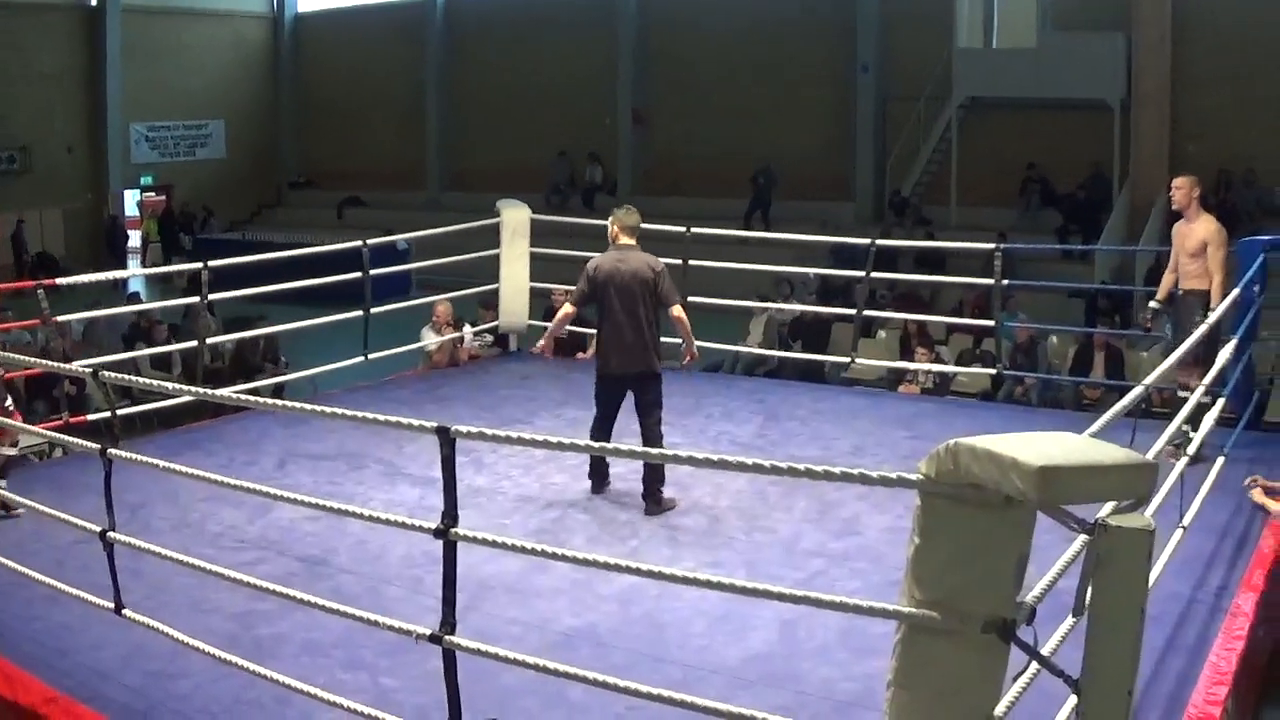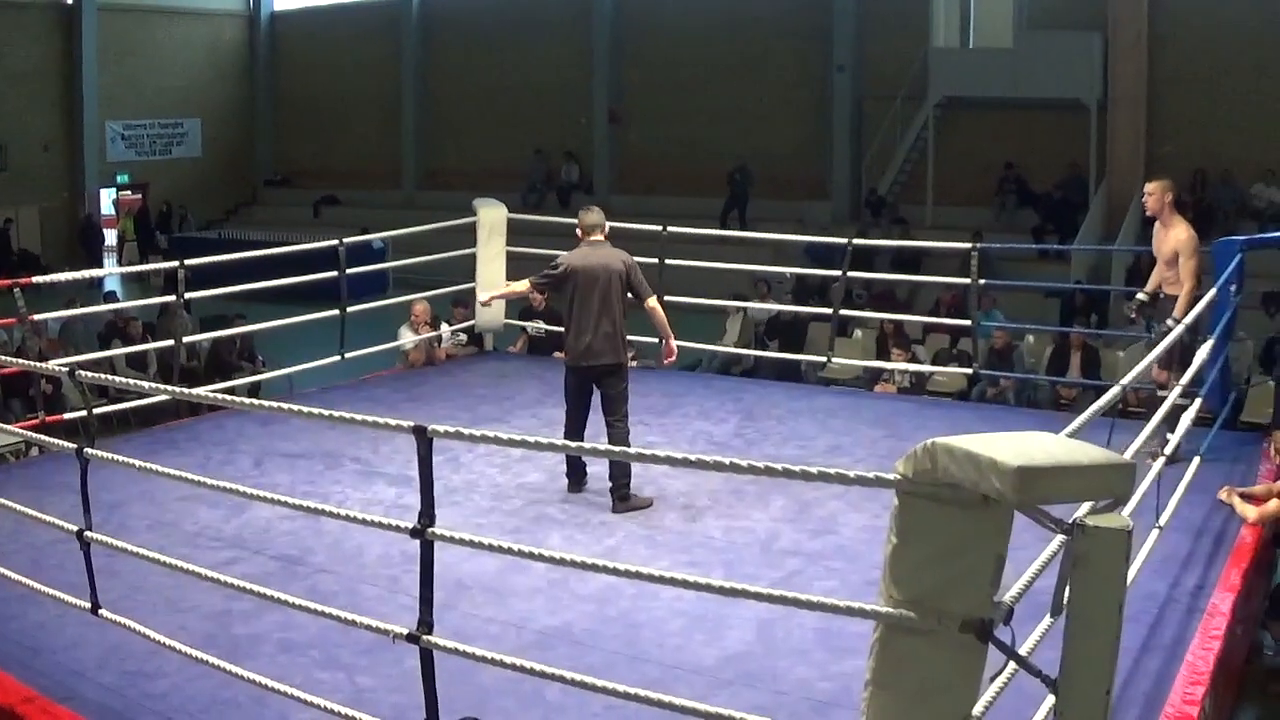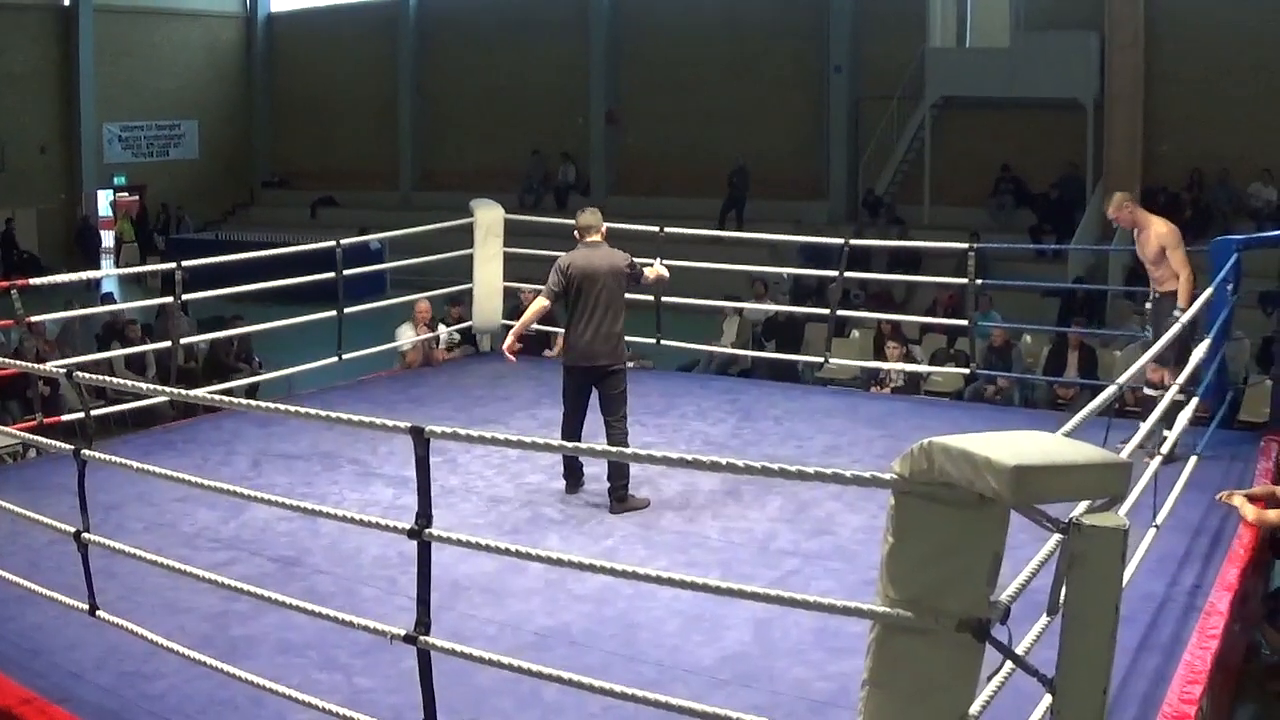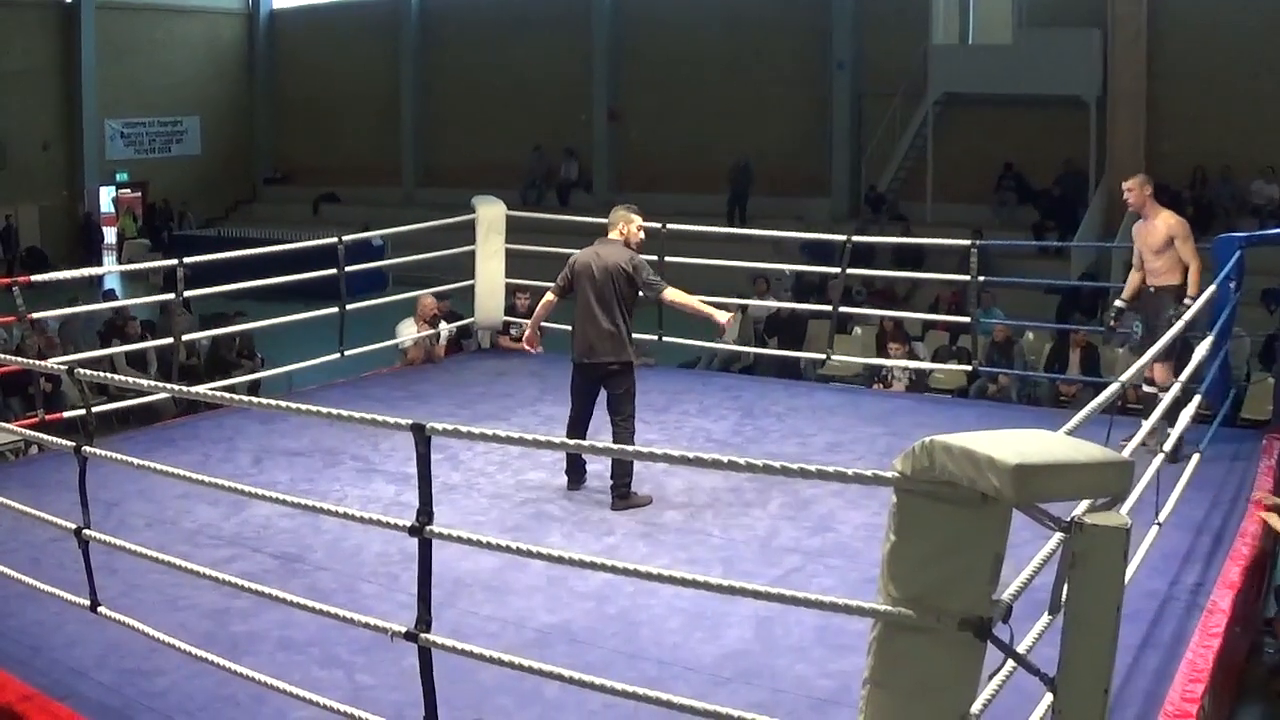
dt=0.7s
person 1, frame 1
left shoulder: (596, 266)
right shoulder: (653, 266)
left elbow: (569, 309)
right elbow: (677, 313)
left wrist: (548, 338)
right wrist: (689, 344)
left hip: (609, 362)
right hip: (646, 363)
left knee: (602, 421)
right knee: (651, 429)
left ankle: (598, 479)
right ankle: (653, 498)
person 1, frame 2
left shoulder: (568, 262)
right shoulder: (623, 260)
left elbow: (528, 285)
right elbow: (651, 304)
left wrist: (492, 294)
right wrist: (668, 338)
left hip: (578, 356)
right hip: (613, 356)
left knee: (574, 420)
right knee: (617, 425)
left ankle: (575, 479)
right ankle: (621, 496)
person 1, frame 3
left shoulder: (567, 262)
right shoulder: (620, 260)
left elbow: (543, 303)
right elbow: (645, 275)
left wrist: (514, 334)
right wrist: (657, 271)
left hip: (576, 356)
right hip: (611, 357)
left knee: (572, 420)
right knee: (616, 426)
left ankle: (572, 479)
right ankle: (619, 496)
person 1, frame 4
left shoulder: (580, 258)
right shoulder: (630, 261)
left elbow: (552, 298)
right elbow: (668, 295)
left wrist: (532, 328)
right wrist: (712, 313)
left hip: (583, 354)
right hip: (616, 355)
left knee: (578, 416)
right knee: (623, 424)
left ankle: (574, 476)
right ankle: (622, 494)
person 2, frame 1
left shoulder: (1212, 229)
right shoulder: (1178, 228)
left elbow: (1218, 277)
left wrist: (1212, 316)
right wrist: (1155, 304)
left hip: (1200, 303)
right hip: (1179, 300)
left knee: (1196, 375)
right knee: (1182, 373)
right ankle: (1187, 431)
person 2, frame 2
left shoulder: (1185, 236)
right shoulder: (1158, 227)
left elbow: (1189, 286)
left wrist: (1173, 323)
right wrist: (1142, 297)
left hip: (1180, 306)
right hip: (1163, 302)
left knee: (1175, 376)
right knee: (1160, 374)
right ankle: (1166, 431)
person 2, frame 3
left shoulder: (1164, 231)
right shoulder: (1138, 233)
left elbow: (1186, 275)
left wrist: (1179, 315)
right wrist: (1151, 306)
left hip: (1175, 304)
right hip: (1160, 302)
left knee: (1171, 374)
right knee: (1153, 372)
left ankle: (1171, 438)
person 2, frame 4
left shoulder: (1173, 223)
right shoulder: (1137, 228)
left elbow: (1194, 264)
left wrist: (1188, 303)
right wrist: (1121, 304)
left hip: (1172, 298)
right hip: (1148, 297)
left knee: (1163, 373)
right knee: (1148, 369)
right ankle: (1150, 430)
